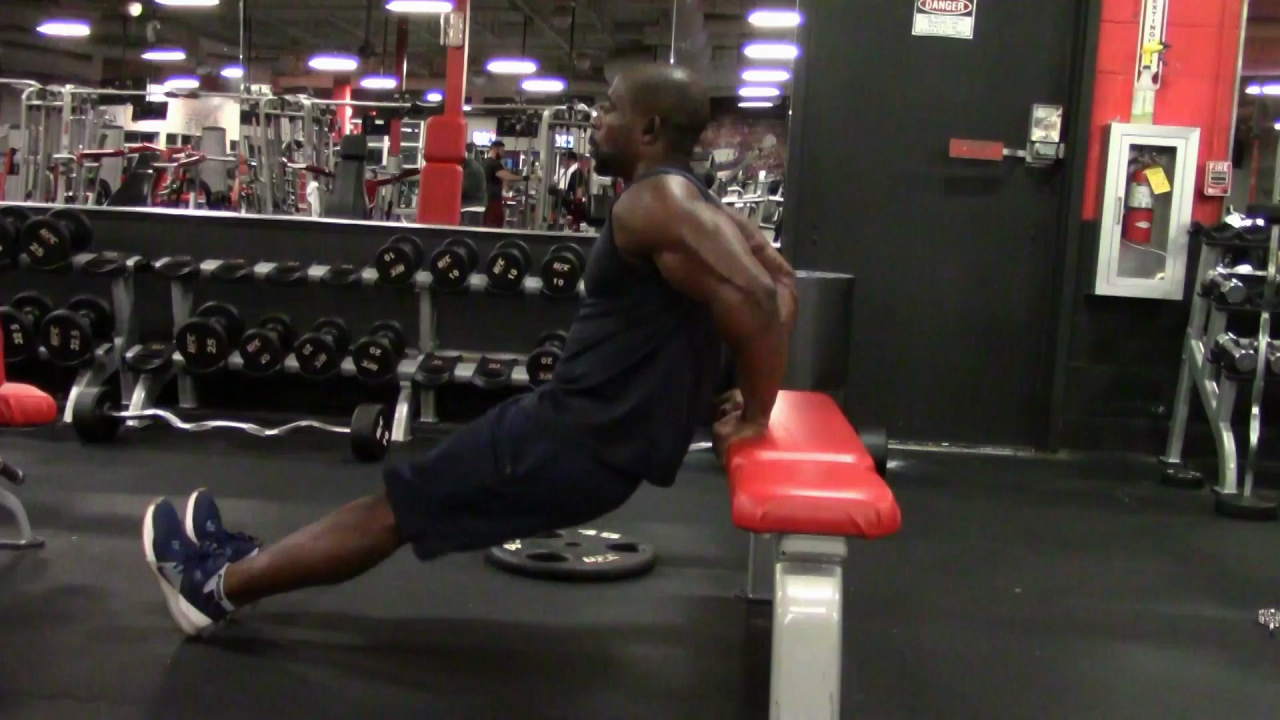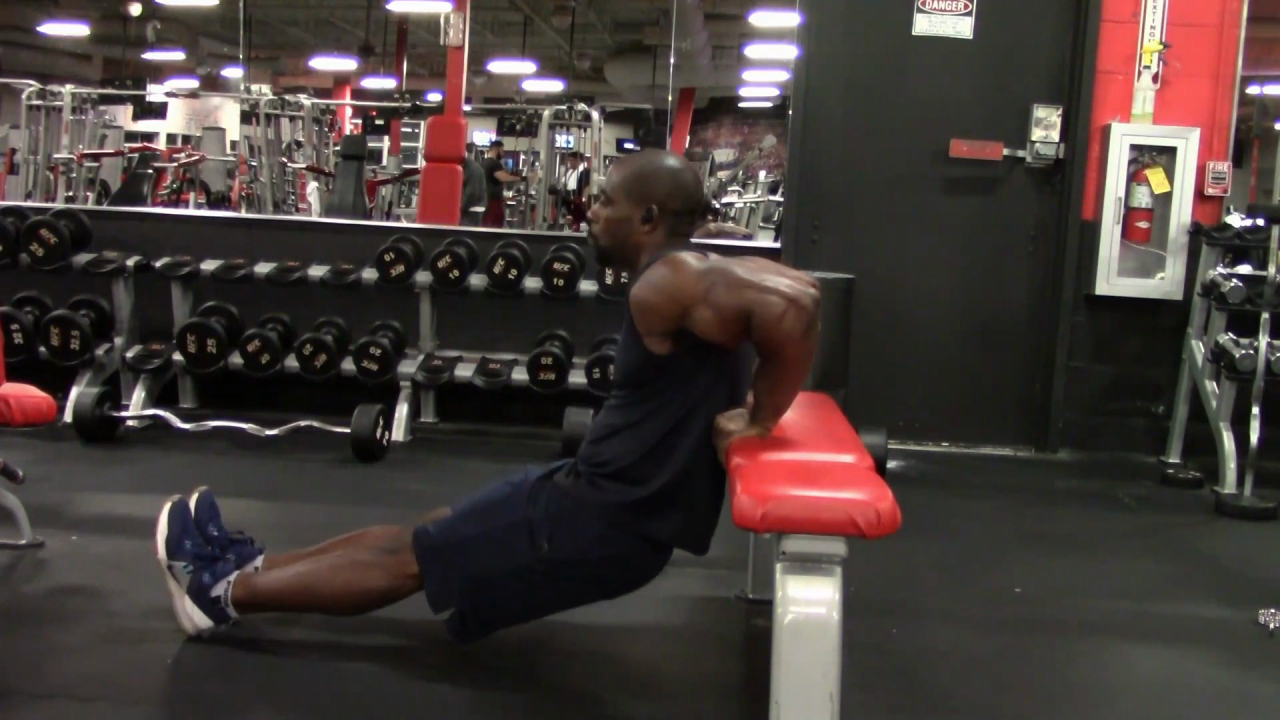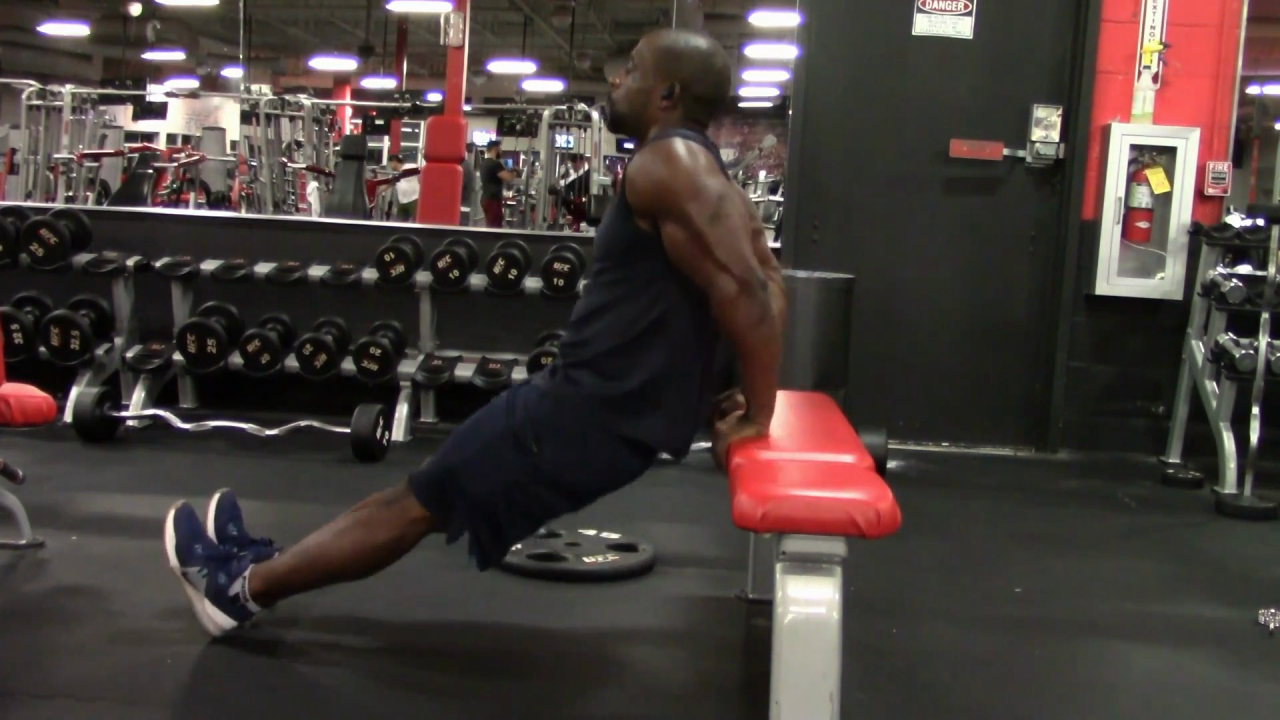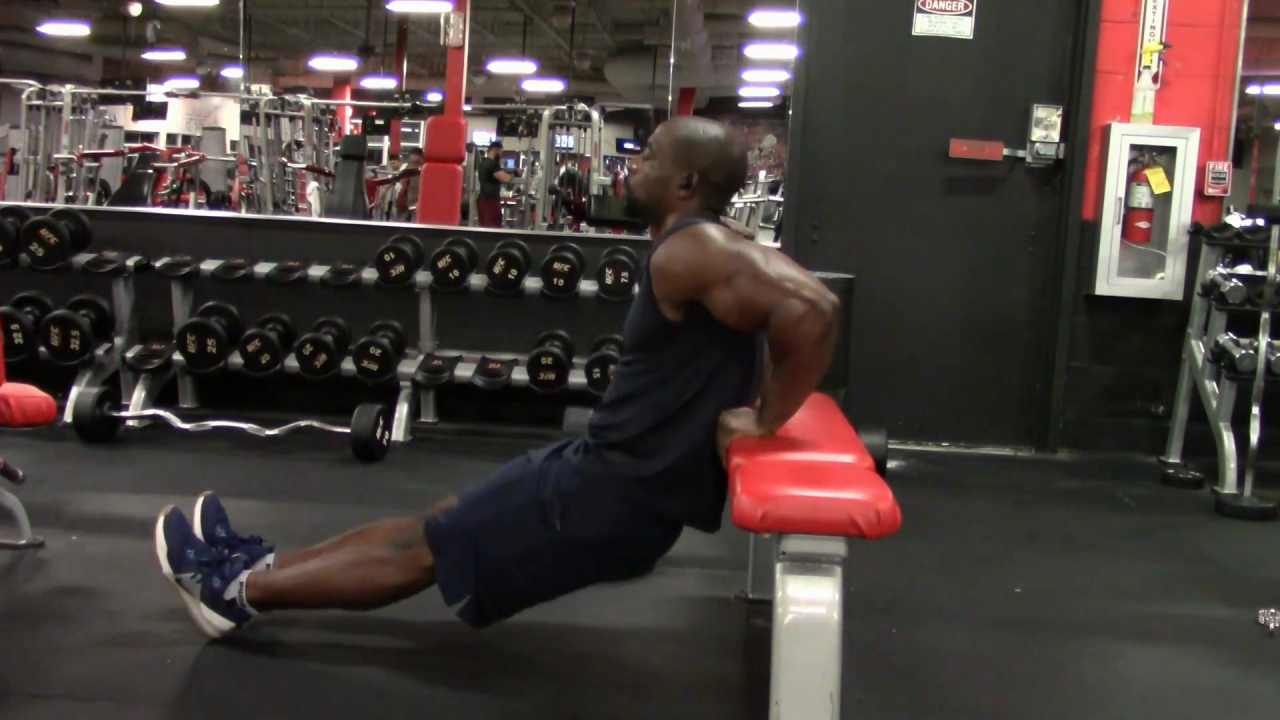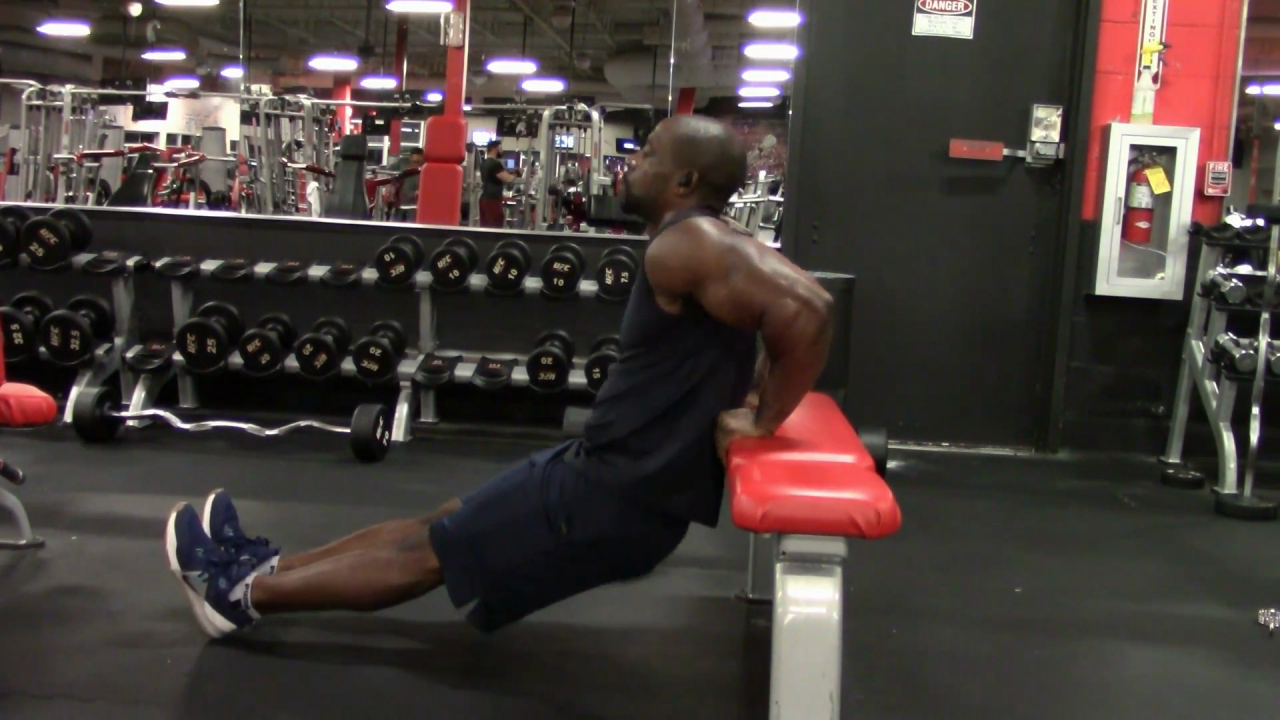
dt=1s
person 1, frame 1
left shoulder: (655, 201)
right shoulder: (687, 202)
left elbow: (751, 300)
right elbow: (780, 281)
left wrist: (757, 415)
right wrist: (749, 391)
left hip: (581, 441)
right hip: (592, 423)
left knee: (398, 506)
right knee: (409, 492)
left ankle: (215, 587)
right ankle: (247, 561)
person 1, frame 2
left shoulder: (668, 284)
right shoulder: (699, 275)
left elbow: (794, 309)
right elbow: (800, 291)
left wrist: (757, 421)
right wrist: (754, 402)
left hip: (611, 520)
right hip: (604, 489)
left knee: (410, 559)
right knee: (431, 530)
left ankle: (222, 591)
right ankle: (247, 565)
person 1, frame 3
left shoulder: (669, 164)
right shoulder: (694, 170)
left elbow: (744, 293)
right elbow: (766, 280)
left wrist: (758, 420)
right wrist: (747, 399)
left hip: (593, 412)
right hip: (604, 398)
left knee: (419, 505)
right knee: (430, 490)
left ankle: (243, 588)
right ankle: (265, 565)
person 1, frame 4
left shoulder: (690, 252)
right shoulder: (705, 250)
left elbow: (812, 311)
right elbow: (788, 315)
left wrist: (765, 422)
right wrist: (754, 399)
left hip: (621, 493)
right hip: (611, 465)
left knee: (427, 551)
right knee: (439, 521)
left ankle: (238, 589)
right ankle: (263, 564)
person 1, frame 5
left shoulder: (686, 244)
right shoulder: (704, 243)
left elbow: (805, 310)
right elbow: (789, 308)
left wrist: (764, 423)
right wrist: (753, 400)
left hip: (622, 494)
right hip: (612, 467)
left knee: (432, 554)
right knee: (442, 523)
left ankle: (241, 593)
right ankle: (270, 567)
